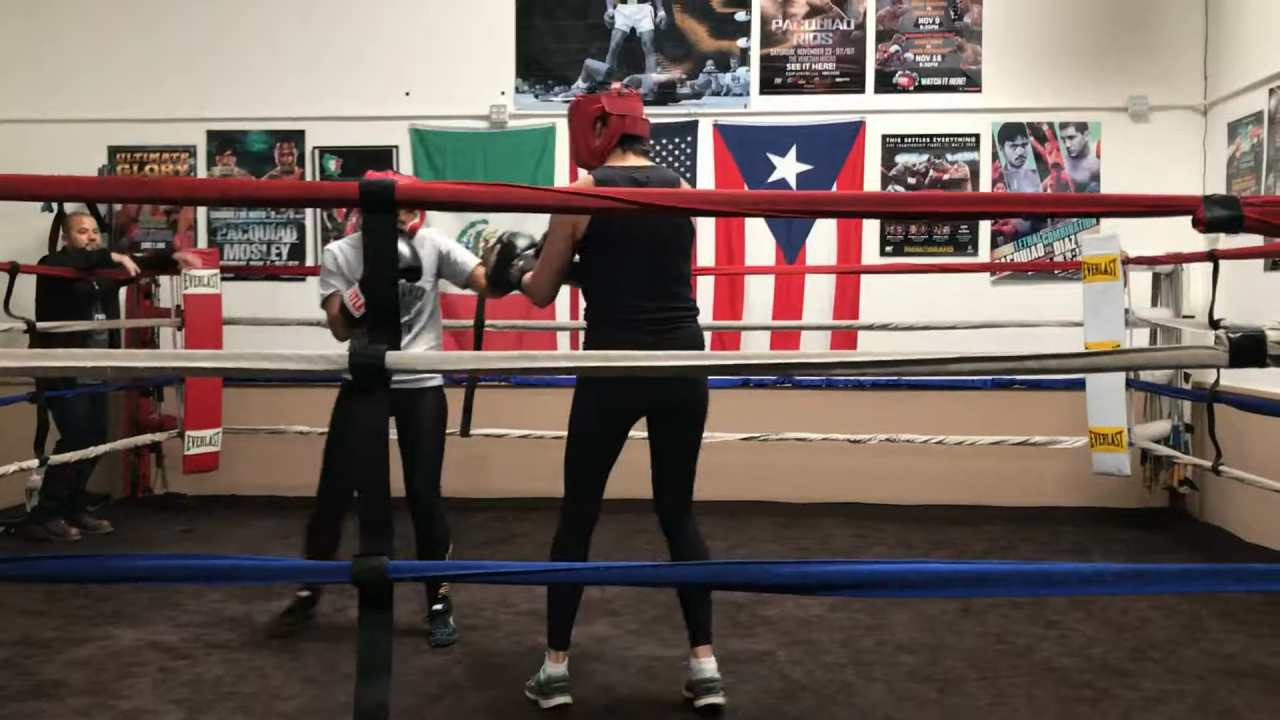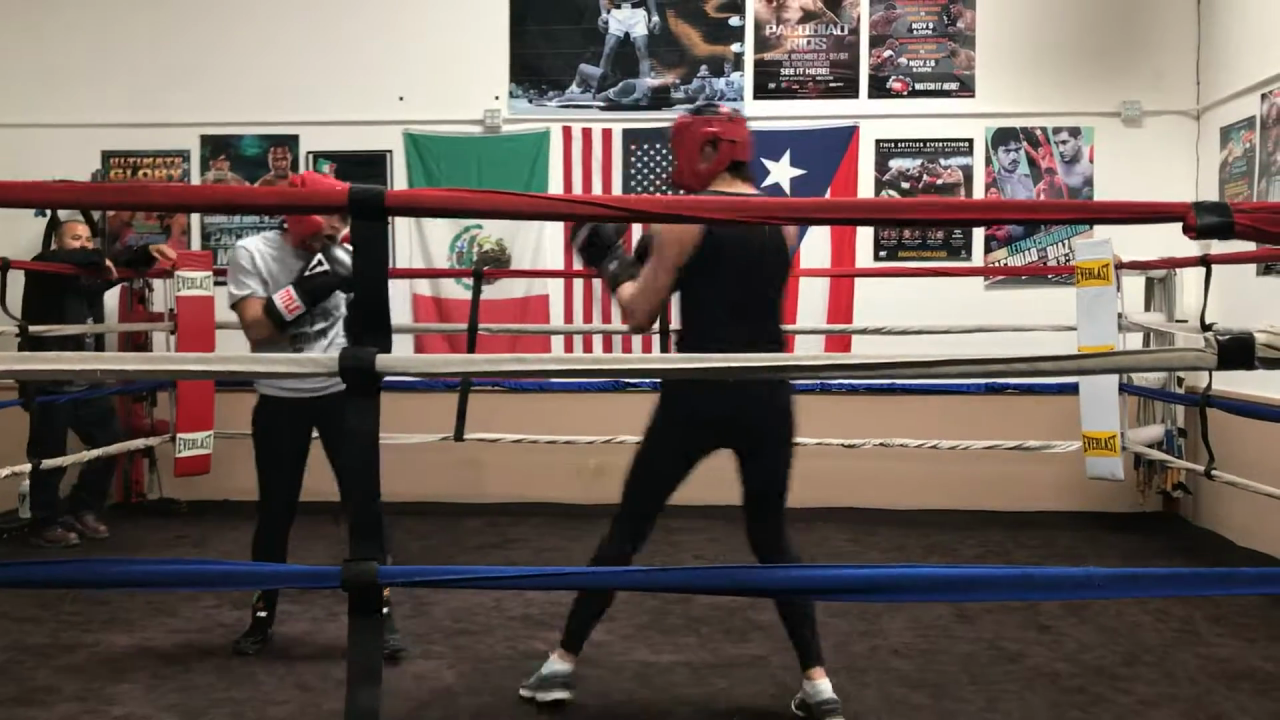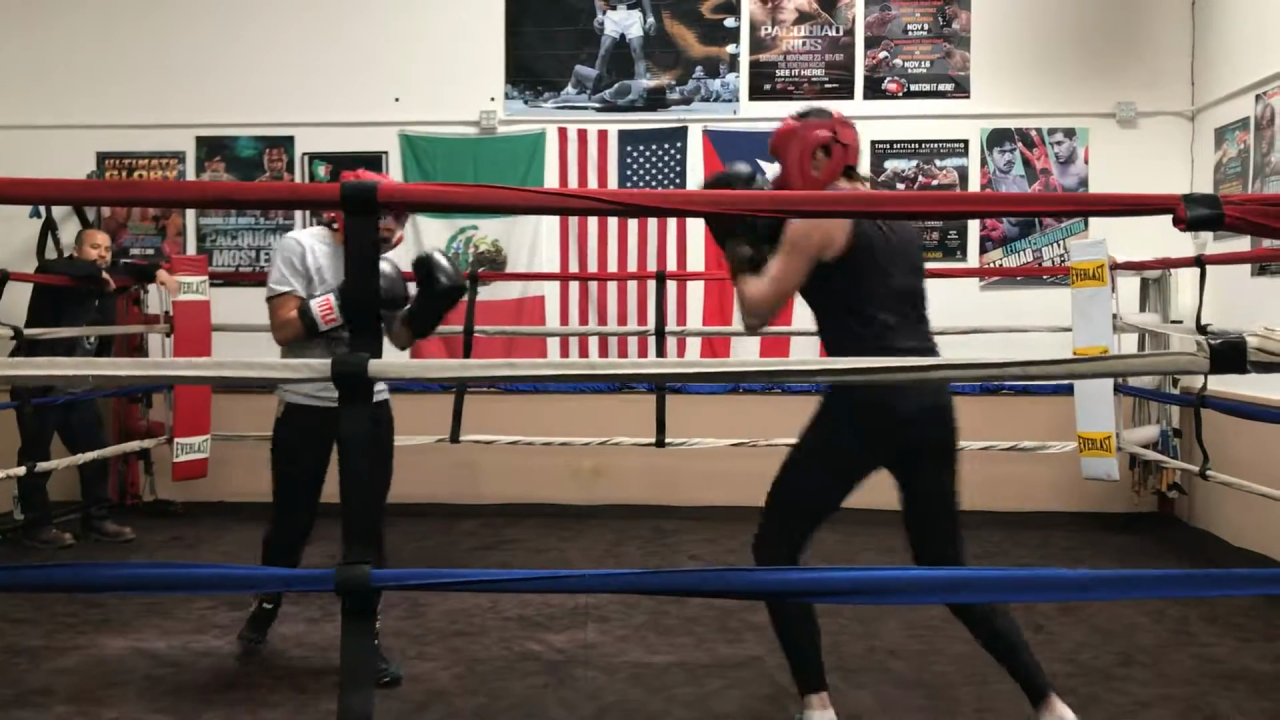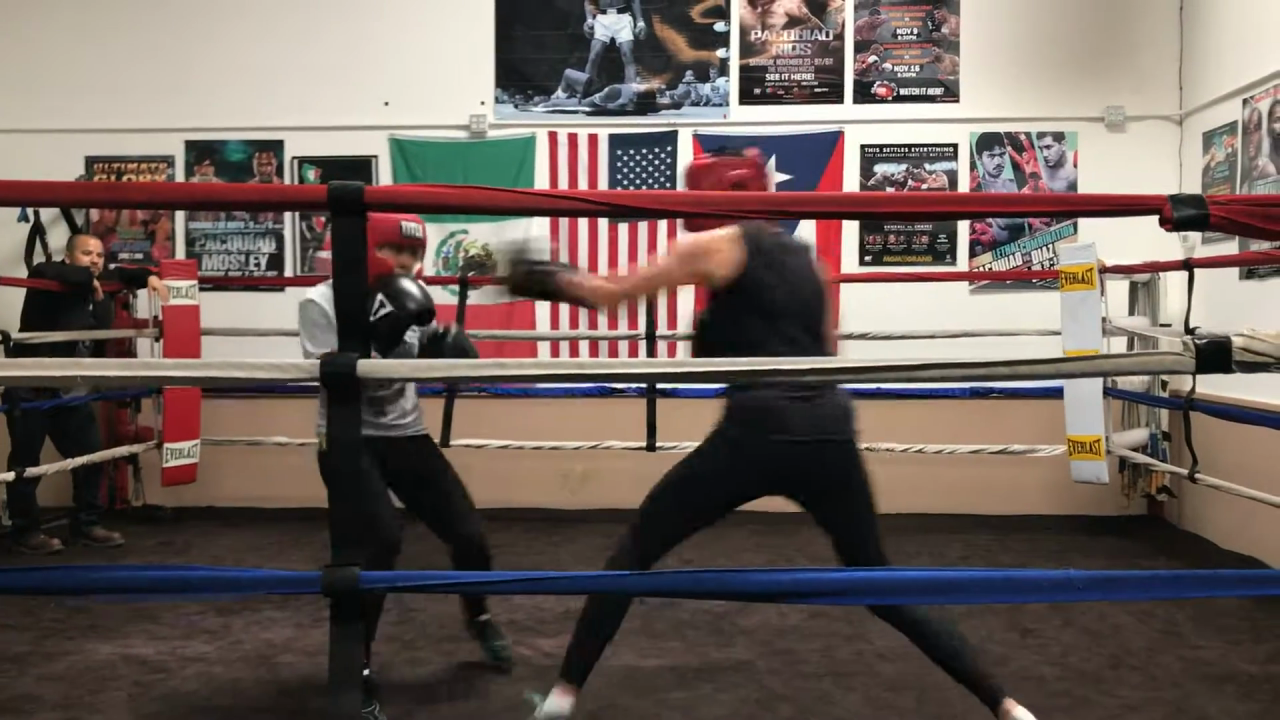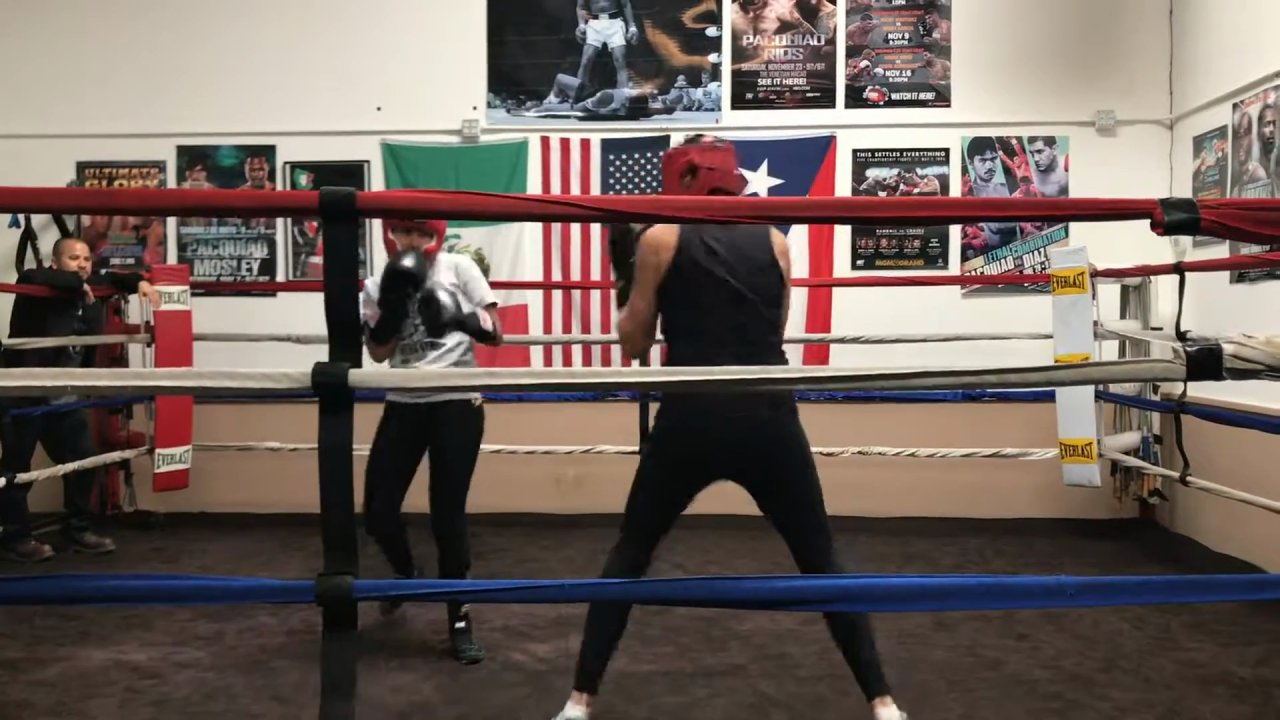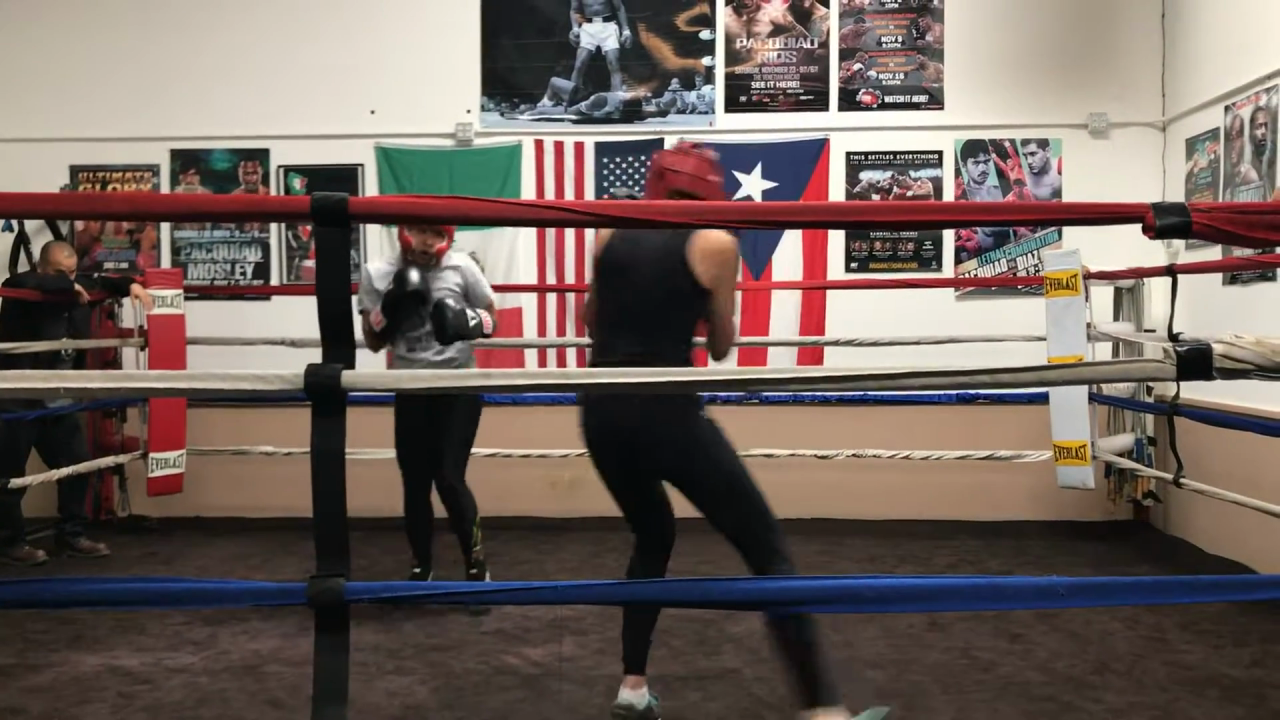
dt=0.5s
person 1, frame 1
left shoulder: (583, 191)
right shoulder: (680, 190)
left elbow: (541, 292)
left wrist: (513, 270)
left hip: (616, 368)
left knee: (578, 516)
right knee: (678, 514)
left ankle: (556, 668)
right ankle: (704, 666)
person 1, frame 2
left shoulder: (685, 217)
right shoulder: (784, 220)
left elbow: (638, 312)
left wrist: (610, 260)
left hip: (699, 394)
right hip: (767, 396)
left knee: (627, 529)
right knee: (772, 538)
left ankle: (563, 663)
person 1, frame 3
left shoulder: (818, 214)
right shoulder: (895, 213)
left elbow: (758, 313)
left wrist: (737, 243)
right wrist: (775, 232)
left hip: (864, 401)
right hip: (927, 400)
left knee: (774, 549)
right knee: (943, 566)
person 1, frame 4
left shoulder: (718, 246)
right shoulder: (806, 256)
left elbow: (612, 289)
left wrist: (543, 276)
left hip: (758, 434)
right hip: (828, 433)
left knee: (636, 552)
person 1, frame 5
left shoulder: (659, 239)
right shoulder: (773, 242)
left elbow: (634, 345)
left wrist: (626, 275)
left hip: (690, 419)
right hip: (768, 419)
left knee: (631, 553)
right knee: (821, 566)
person 1, frame 6
left shoulder: (611, 235)
right shoulder: (713, 242)
right elbow: (723, 347)
left hip: (604, 415)
right hip: (668, 416)
left knee: (653, 540)
right knee: (769, 556)
person 2, frame 1
left shoulder: (432, 244)
right shoulder: (340, 253)
left elbow: (481, 279)
right elbow: (341, 329)
left hip: (420, 388)
right hip: (361, 387)
left knee: (424, 494)
right knee: (334, 491)
left ankle: (438, 600)
right ankle: (307, 593)
person 2, frame 2
left shoulder: (340, 256)
right shoulder: (252, 253)
right elbow: (257, 331)
right wrist: (307, 288)
left hip: (341, 394)
right hip: (280, 400)
left knee: (364, 499)
right knee: (276, 509)
left ankle: (379, 609)
right ankle: (264, 613)
person 2, frame 3
left shoulder: (382, 265)
right shoulder: (300, 247)
left elbow: (402, 337)
right elbow: (284, 329)
left wrist: (433, 300)
right wrist: (347, 301)
left hip: (368, 407)
right hip: (304, 407)
left knee: (365, 525)
right knee: (292, 520)
right ankle: (267, 603)
person 2, frame 4
left shoulder: (409, 298)
right shoulder: (323, 302)
left elbow: (425, 360)
left wrist: (450, 345)
right wrist: (380, 333)
left hip: (407, 436)
left knee: (470, 538)
right knee: (380, 542)
left ankle: (479, 618)
right ankle: (357, 670)
person 2, frame 5
left shoulder: (459, 268)
right shoulder: (377, 287)
left elbow: (494, 334)
right elbow: (378, 353)
left wrist: (464, 317)
right wrist: (392, 301)
left hip: (456, 404)
right hip: (403, 406)
left knee: (447, 515)
right knee: (378, 509)
left ankle: (459, 620)
right ankle: (406, 576)
person 2, frame 6
left shoulder: (461, 267)
right shoulder: (377, 273)
left elbow: (490, 317)
right elbow: (373, 342)
left wrist: (469, 322)
right wrist: (392, 309)
left hip: (458, 393)
right hip: (412, 396)
left knee: (449, 480)
right knee: (415, 486)
left ankle: (477, 570)
right ankle: (421, 572)
person 3, frame 1
left shoulder: (106, 270)
right shoulder: (55, 267)
left elbow: (148, 261)
right elbow: (72, 264)
left wrist: (174, 257)
right wrist: (109, 257)
left hip: (97, 374)
right hip: (67, 375)
left knee: (89, 442)
right knee: (78, 443)
left ankle: (75, 510)
right ankle: (45, 515)
person 3, frame 2
left shoulder: (92, 274)
right shoulder: (43, 271)
left elbow: (123, 262)
right elbow: (55, 259)
left wrist: (149, 251)
right wrist: (97, 259)
left hip: (87, 380)
right hip: (48, 381)
left knee: (111, 440)
right knee: (49, 454)
left ankle: (81, 508)
right ankle: (44, 524)
person 3, frame 3
left shoulder: (106, 279)
right shoulder: (54, 275)
left elbow: (130, 271)
right elbow: (50, 267)
left wrist: (157, 271)
right wrist: (94, 272)
left hip: (79, 387)
right hip: (38, 385)
left knee: (95, 452)
right knee: (36, 457)
left ankle: (97, 518)
right ankle: (37, 526)
person 3, frame 4
left shoulder: (101, 285)
right shoulder: (48, 281)
left elbow: (121, 275)
right elbow: (43, 272)
left wrist: (148, 277)
right wrist: (87, 279)
left hip: (73, 393)
right hip: (30, 390)
left knee: (90, 456)
right knee: (25, 463)
left ankle: (86, 524)
right ankle: (25, 532)
person 3, frame 5
left shoulder: (91, 287)
right shoulder: (37, 286)
left elbow: (112, 280)
right elbow: (31, 278)
left wrist: (139, 281)
right wrist: (76, 282)
left knee: (83, 462)
left ankle: (78, 530)
person 3, frame 6
left shoulder: (77, 289)
left elbow: (101, 283)
left wrist: (130, 285)
right wrist: (65, 285)
left hip: (58, 401)
left knee: (77, 465)
left ankle: (71, 535)
